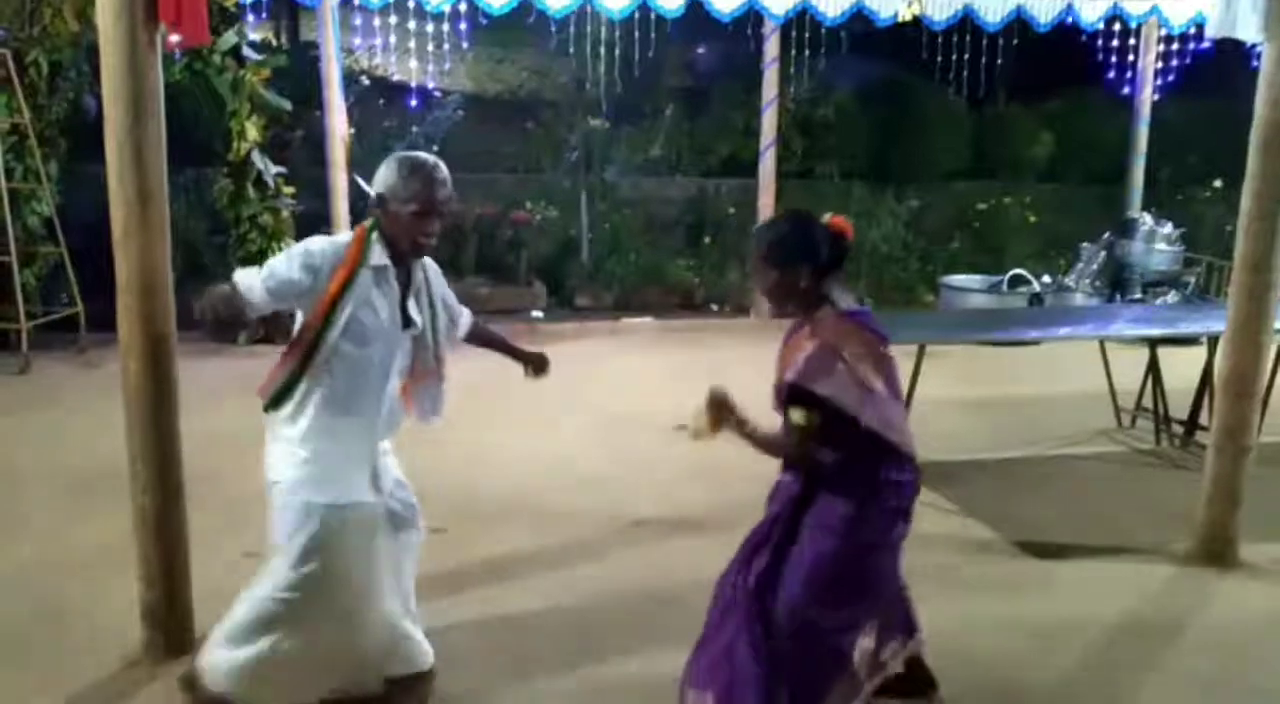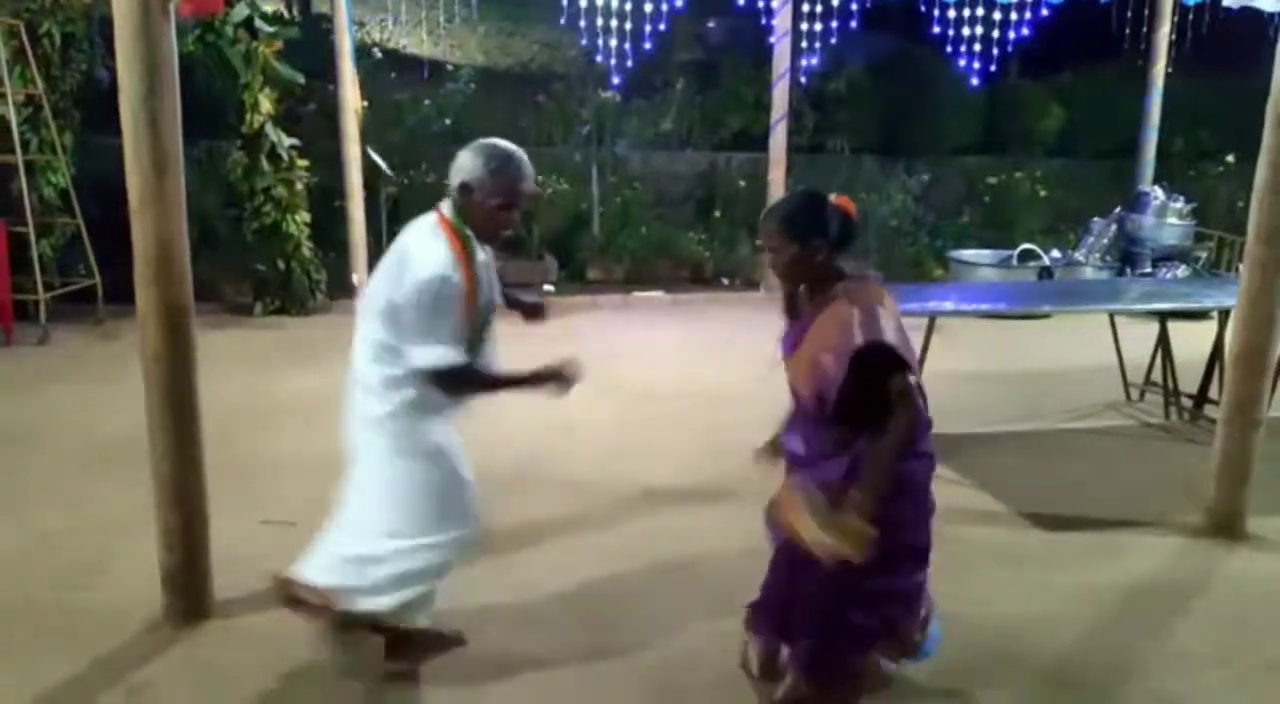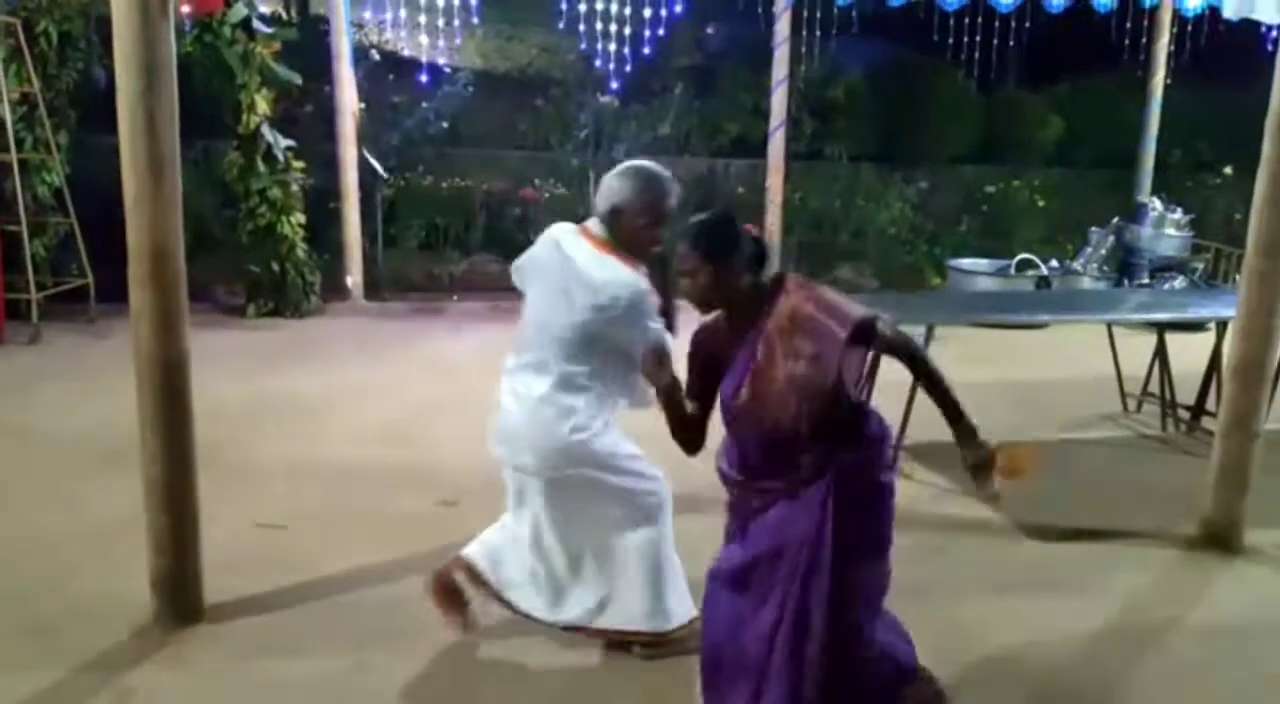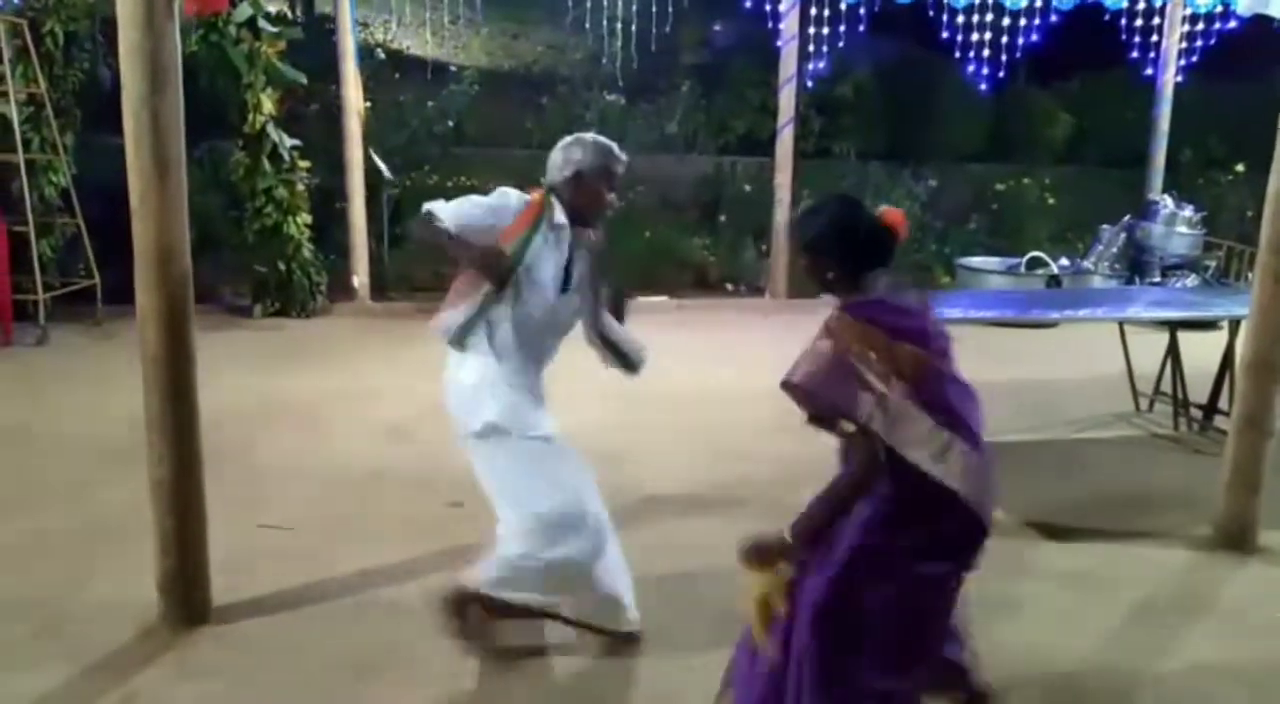
dt=0.5s
person 1, frame 1
left shoulder: (425, 274)
right shoulder: (328, 259)
left elbow: (460, 324)
right elbow: (244, 291)
left wrist: (516, 352)
right wrist: (227, 303)
left hip: (367, 443)
right hip: (315, 443)
left knee: (394, 531)
right knee: (301, 573)
left ankle: (391, 656)
person 1, frame 2
left shoulder: (440, 232)
right shoulder: (436, 271)
right elbow: (447, 376)
left wrist: (515, 303)
right wrist: (538, 378)
left hip: (411, 407)
right hip: (396, 410)
left knee: (436, 516)
right knee: (439, 525)
left ankle: (401, 624)
right ankle: (324, 586)
person 1, frame 3
left shoulder: (555, 239)
right shoulder: (625, 287)
left elbow: (521, 277)
right wrist: (664, 302)
left hip: (520, 410)
right hip: (564, 427)
left knee: (538, 514)
right knee: (644, 500)
left ankle: (463, 574)
right ankle: (655, 627)
person 1, frame 4
left shoulder: (583, 246)
right shoulder: (515, 210)
left elbow: (597, 322)
right elbow: (429, 222)
right wrist: (471, 253)
left hip: (519, 385)
right hip: (489, 382)
left knee: (527, 493)
right knee: (555, 502)
left ankle: (512, 595)
right ankle: (480, 595)
person 2, frame 1
left shoulder: (825, 339)
right shoulder: (828, 312)
left elbow: (794, 446)
left wrist: (734, 422)
left hip: (855, 487)
right hip: (844, 474)
left knee: (805, 602)
person 2, frame 2
left shoulder: (862, 309)
right shoulder: (800, 299)
left elbow: (907, 410)
left wrist: (866, 498)
right wrist: (788, 435)
left hip: (873, 462)
right hip: (827, 457)
left knee: (844, 570)
person 2, frame 3
left shoulder: (808, 309)
right shoulder: (712, 340)
left elbow: (908, 351)
right elbow: (690, 441)
left wrist: (966, 434)
right wrist: (665, 388)
left hip: (841, 481)
right hip: (766, 488)
left knee: (831, 610)
right knee: (745, 609)
person 2, frame 4
left shoulder: (844, 339)
right shoulder: (900, 305)
left elbow: (867, 463)
left wrist: (790, 542)
left hip: (916, 499)
right hip: (946, 477)
